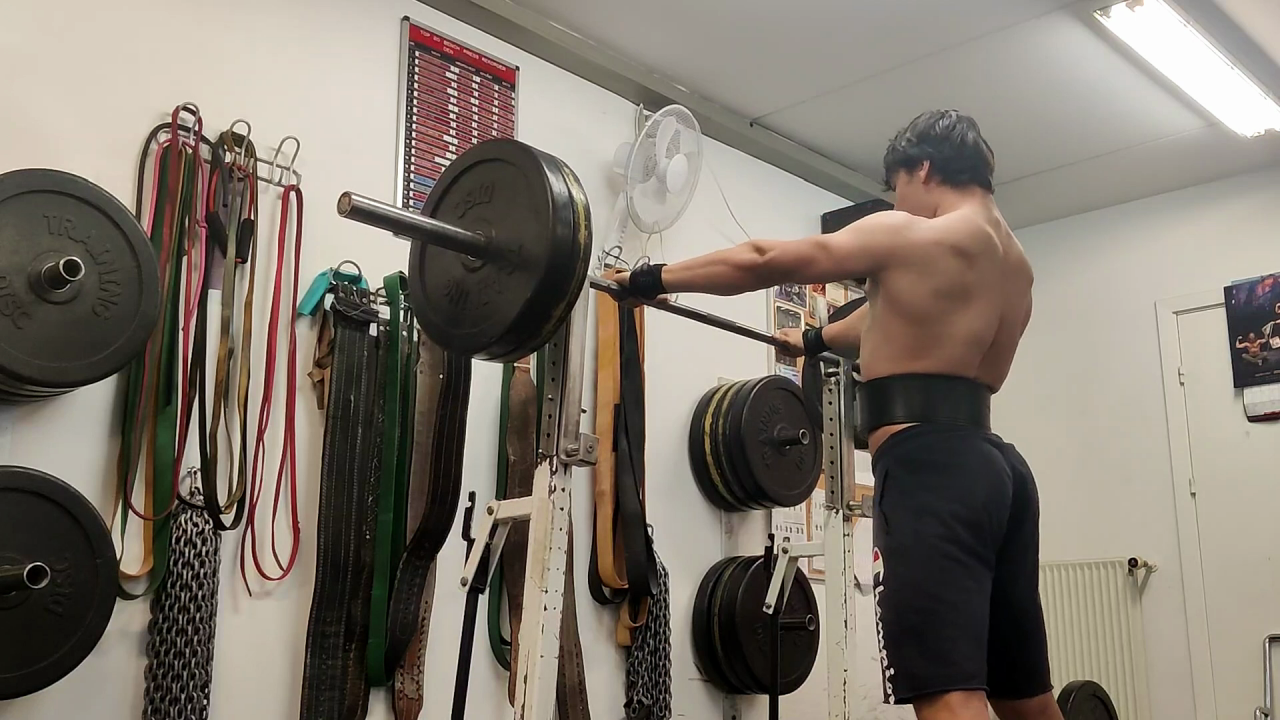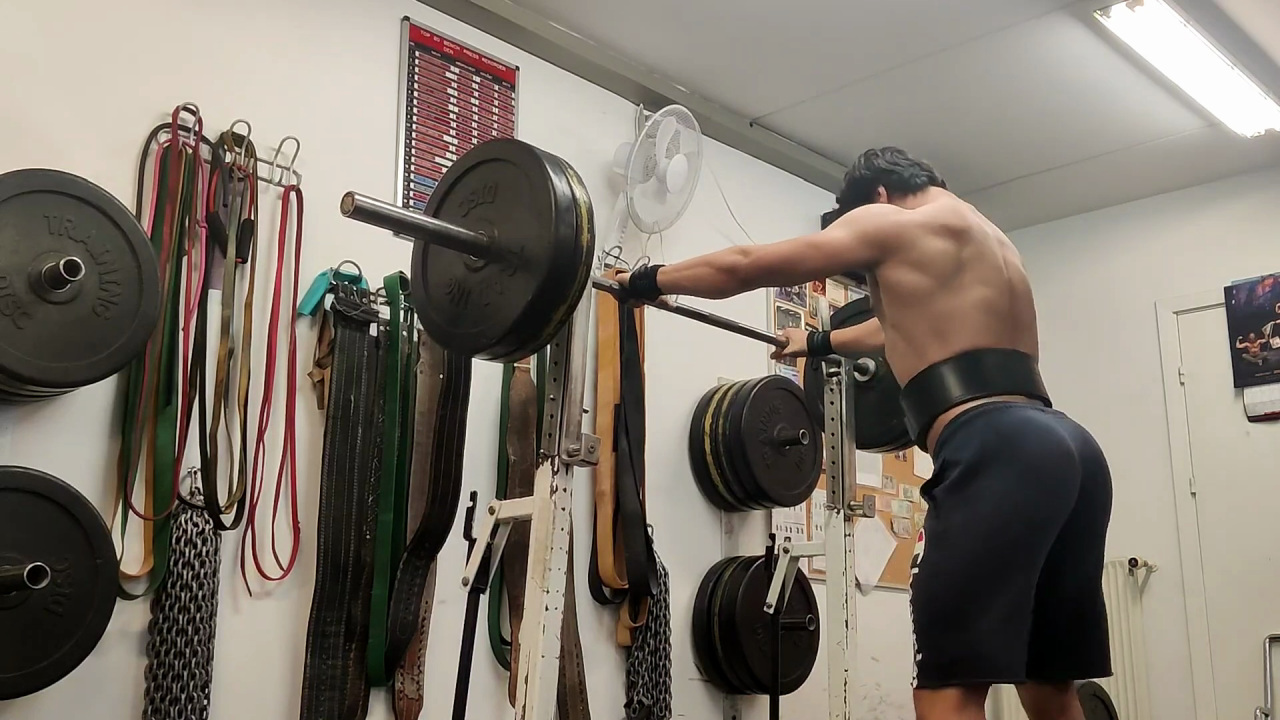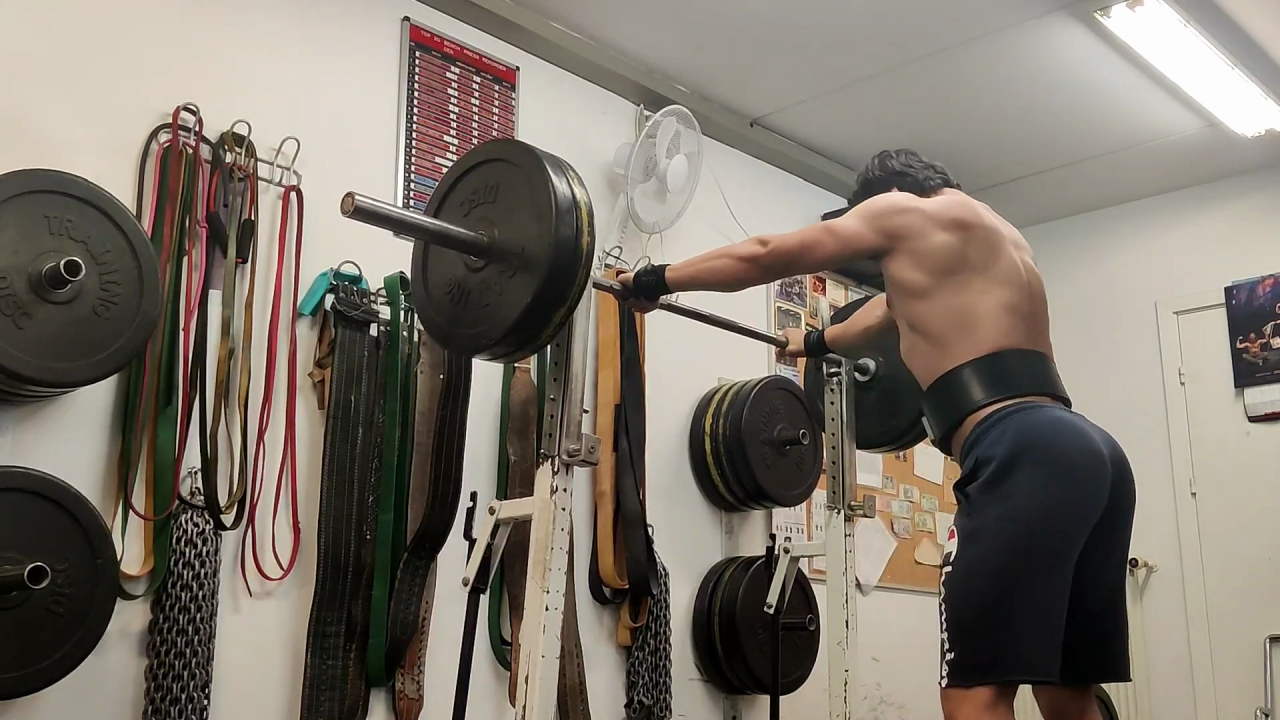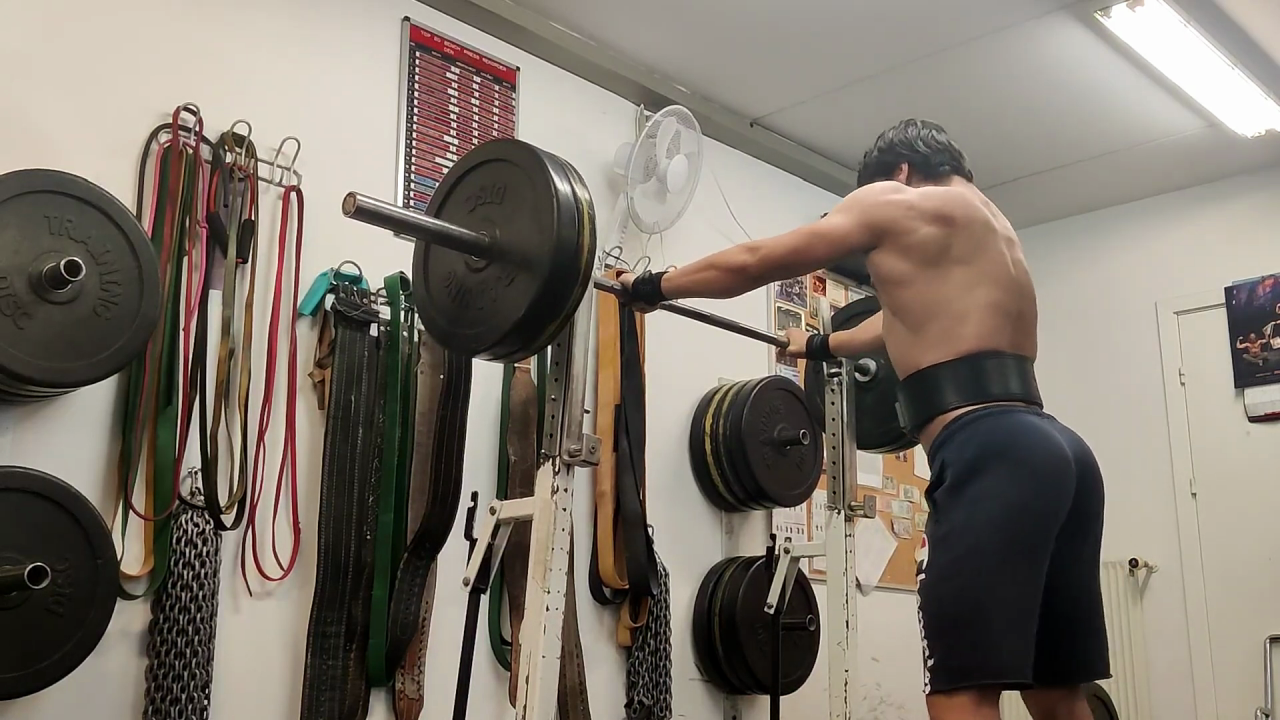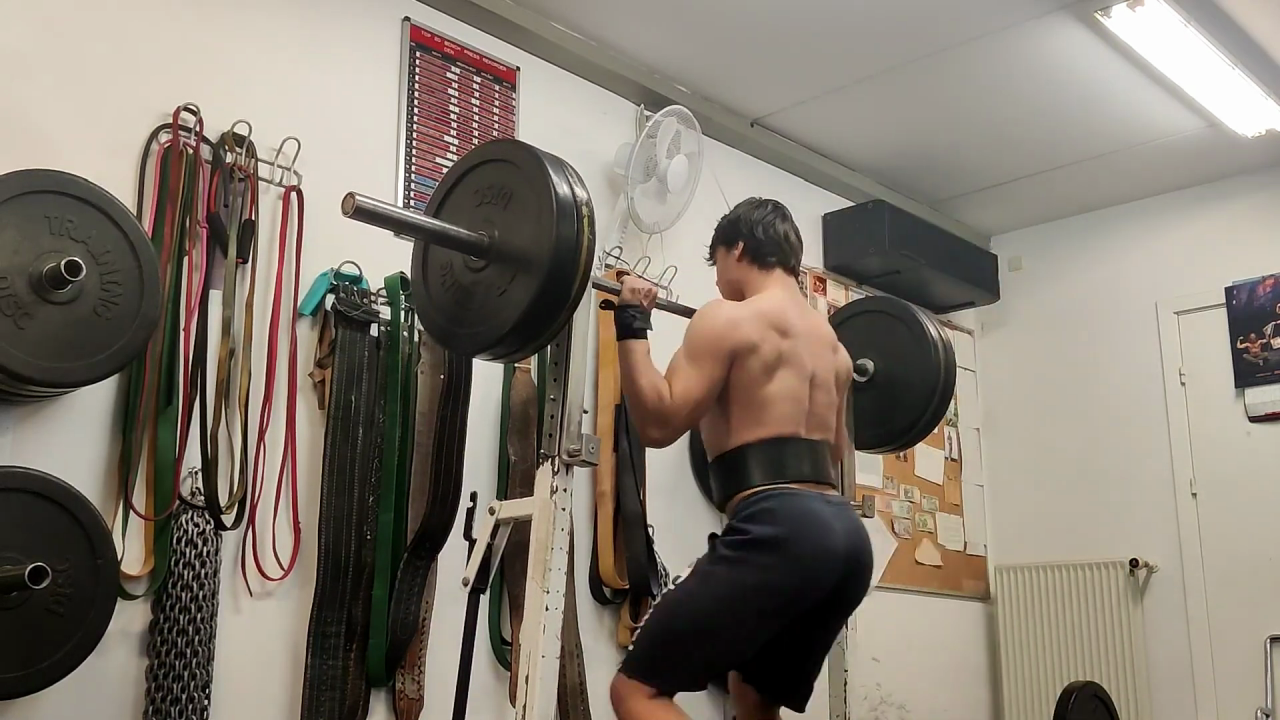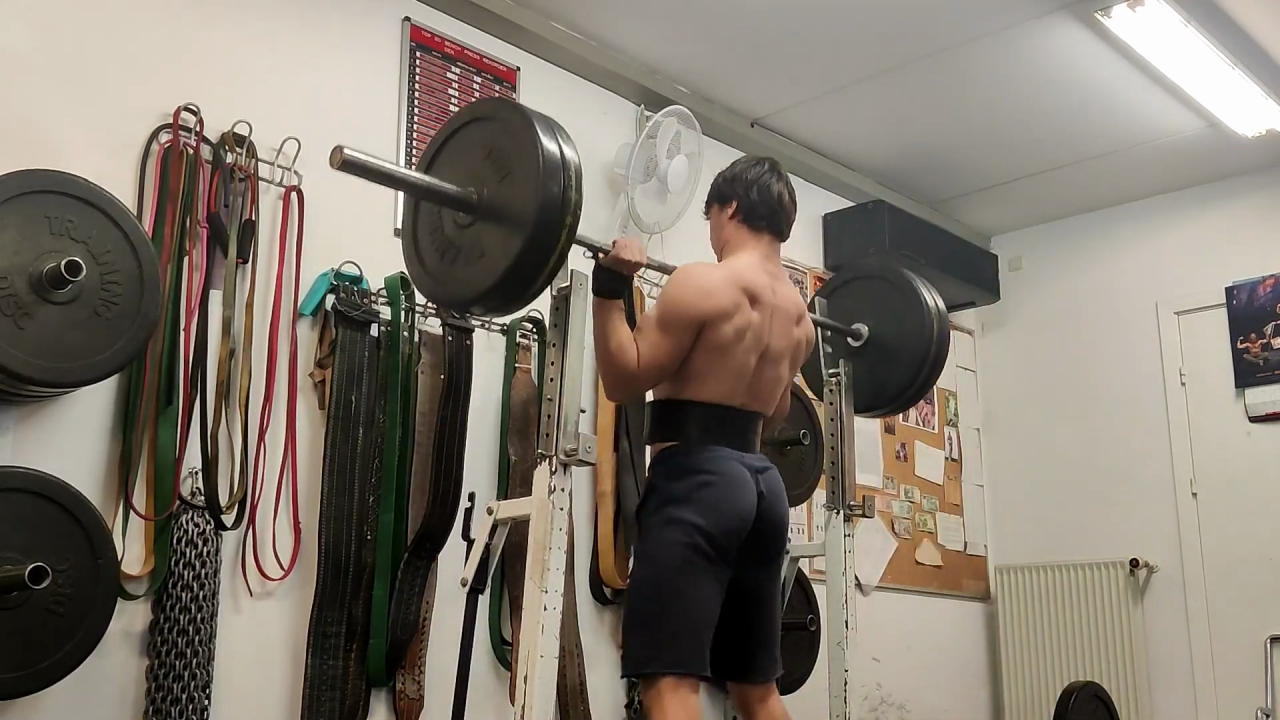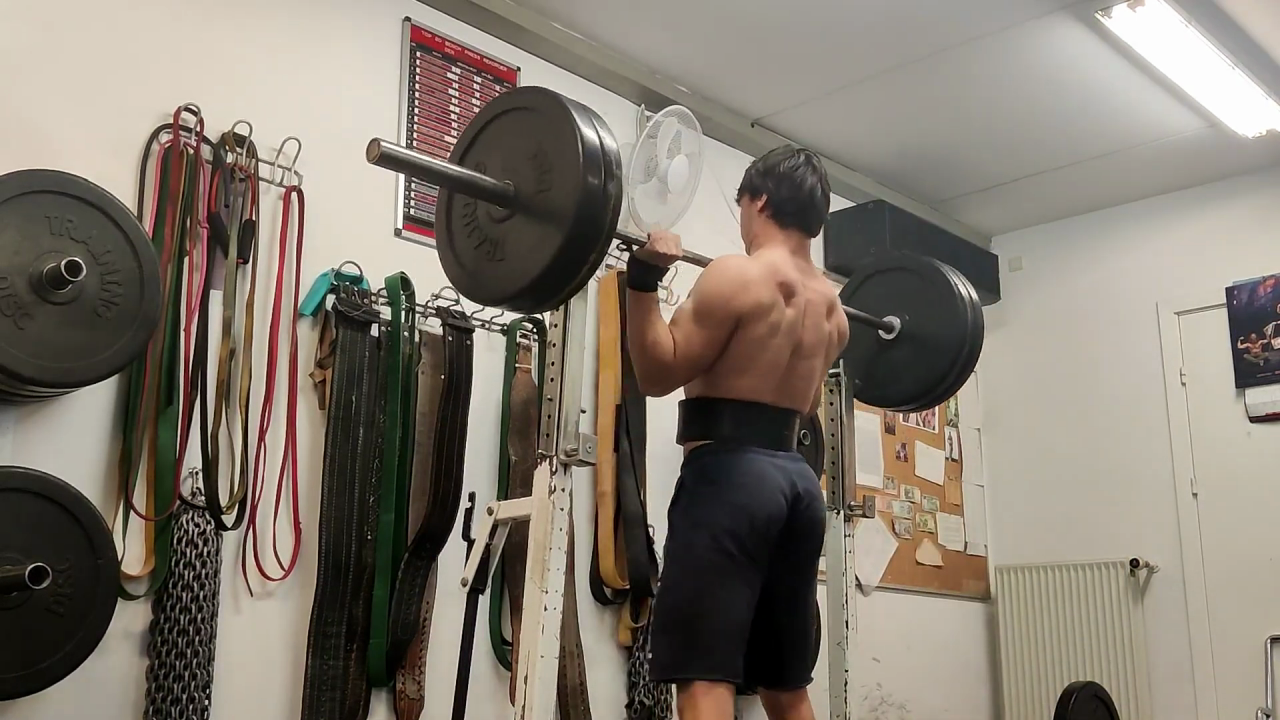
dt=0.7s
person 1, frame 1
left shoulder: (909, 237)
right shoulder: (1014, 264)
left elbow: (763, 261)
left wrist: (650, 279)
right wrist: (816, 339)
left hip: (931, 472)
right hip: (989, 468)
person 1, frame 2
left shoulder: (890, 222)
right shoulder: (988, 239)
left elbow: (748, 263)
left wrist: (649, 280)
right wrist: (821, 341)
left hip: (996, 457)
right hip: (1068, 452)
person 1, frame 3
left shoulder: (905, 211)
right shoulder: (994, 232)
left elbow: (762, 256)
left wrist: (654, 282)
right wrist: (818, 341)
left hip: (1024, 457)
right hip: (1088, 453)
person 1, frame 4
left shoulder: (897, 202)
right shoulder: (995, 230)
left elbow: (754, 262)
left wrist: (654, 286)
right wrist: (822, 345)
left hip: (990, 458)
right hip: (1057, 453)
person 1, frame 5
left shoulder: (728, 319)
right shoulder: (827, 336)
left elbow: (657, 422)
left wrist: (631, 324)
left hip: (778, 530)
right hip: (843, 532)
person 1, frame 6
left shoulder: (702, 282)
right shoulder: (800, 311)
left elbow: (623, 379)
left wrist: (609, 288)
left hip: (696, 485)
right hip: (761, 487)
person 1, frame 7
left shoulder: (737, 275)
right shoulder: (833, 305)
left elbow: (657, 372)
left wrist: (643, 279)
left hip: (729, 480)
right hip: (795, 483)
